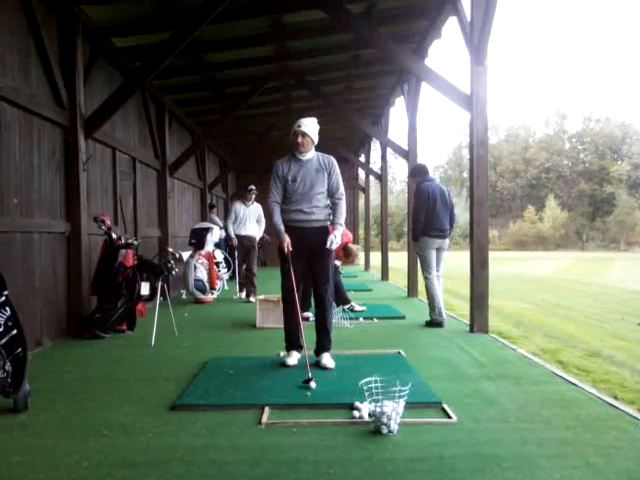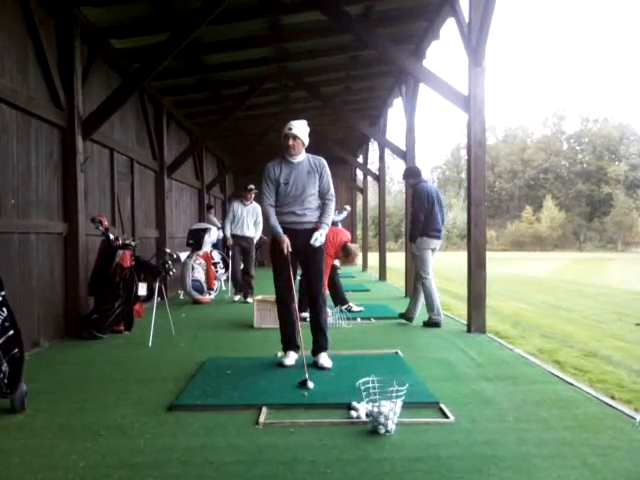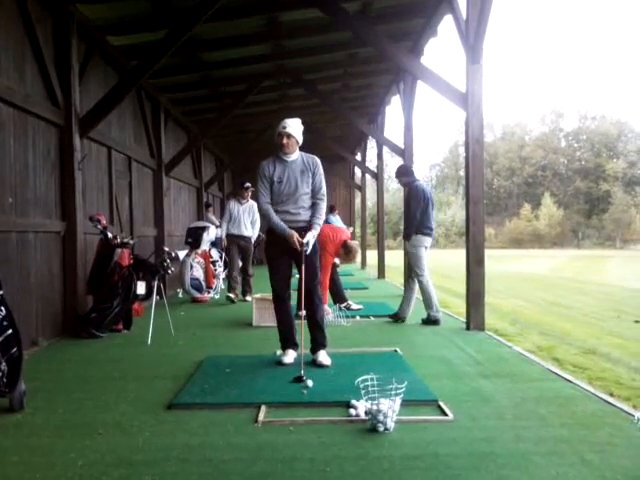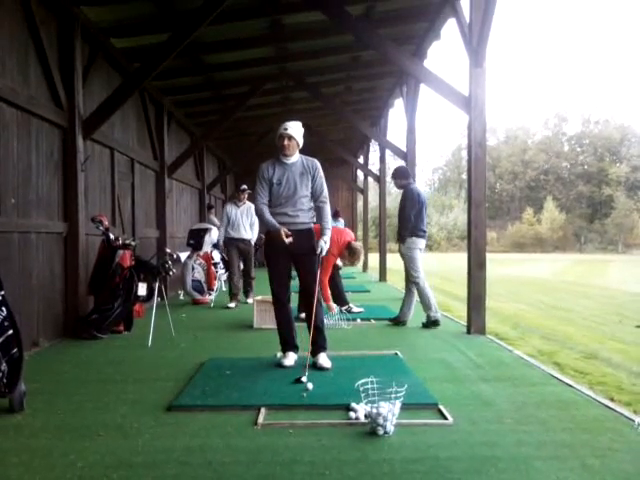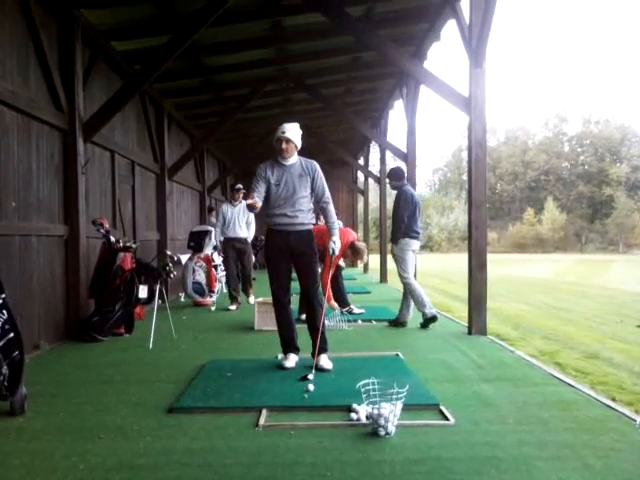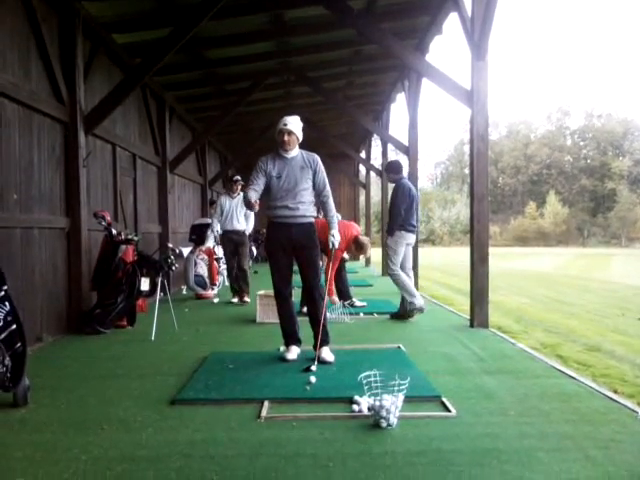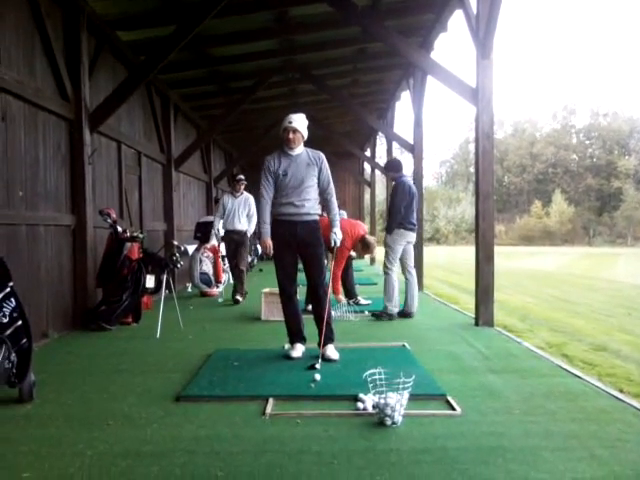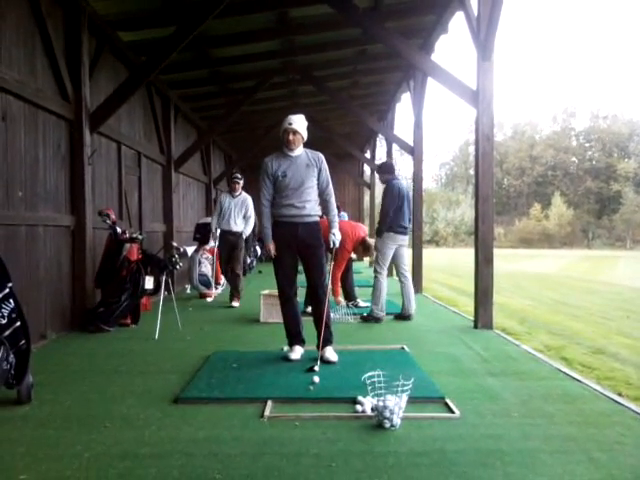
dt=0.2s
person 1, frame 1
left shoulder: (328, 163)
right shoulder: (282, 166)
left elbow: (338, 198)
right elbow: (274, 201)
left wrist: (338, 228)
right wrist: (281, 233)
left hip: (320, 233)
right hip: (292, 234)
left knee: (323, 294)
right knee: (290, 293)
left ankle: (323, 349)
right ankle: (293, 348)
person 1, frame 2
left shoulder: (319, 164)
right shoulder: (273, 168)
left elbow: (329, 199)
right elbow: (267, 205)
left wrist: (323, 228)
right wrist: (280, 235)
left hip: (311, 235)
right hip: (283, 237)
left knee: (316, 294)
right knee: (284, 295)
left ankle: (320, 349)
right ankle: (290, 348)
person 1, frame 3
left shoulder: (312, 163)
right shoulder: (267, 166)
left elbow: (320, 199)
right elbow: (263, 204)
left wrist: (314, 230)
right wrist: (286, 231)
left hip: (306, 233)
right hip: (277, 235)
left knee: (312, 291)
right knee: (280, 293)
left ankle: (319, 347)
right ankle: (289, 346)
person 1, frame 4
left shoulder: (312, 165)
right shoulder: (266, 168)
left elbow: (322, 201)
right elbow: (261, 203)
left wrist: (326, 233)
right wrist: (276, 228)
left hip: (304, 235)
right hip: (276, 237)
left knee: (311, 293)
right knee: (280, 295)
left ankle: (319, 350)
right ankle: (289, 349)
person 1, frame 5
left shoulder: (311, 167)
right shoulder: (265, 170)
left elbow: (324, 201)
right elbow: (255, 196)
left wrist: (334, 233)
right wrist: (253, 203)
left hip: (303, 236)
right hip: (276, 238)
left knee: (312, 294)
right knee: (280, 297)
left ankle: (320, 351)
right ankle: (290, 350)
person 1, frame 6
left shoulder: (312, 160)
right shoulder: (266, 163)
left elbow: (325, 195)
right elbow: (253, 190)
left wrist: (333, 227)
right wrist: (250, 200)
left hip: (305, 229)
right hip: (277, 230)
left knee: (314, 287)
right knee: (282, 289)
left ankle: (322, 343)
right ankle: (292, 343)
person 1, frame 7
left shoulder: (317, 158)
right shoulder: (272, 161)
left elbow: (328, 193)
right elbow: (265, 198)
left wrist: (335, 225)
right wrist: (265, 233)
left hip: (310, 226)
right hip: (282, 228)
left knee: (318, 286)
right knee: (287, 287)
left ankle: (327, 341)
right ankle: (297, 340)
person 1, frame 8
left shoulder: (316, 159)
right shoulder: (271, 163)
left elbow: (327, 195)
right elbow: (265, 201)
left wrist: (334, 226)
right wrist: (267, 237)
left hip: (310, 228)
right hip: (283, 230)
left knee: (318, 287)
right knee: (286, 289)
left ankle: (325, 345)
right ankle: (296, 342)
person 2, frame 1
left shoulder: (422, 189)
right shoulder: (443, 189)
left elbow: (418, 216)
right elbow: (452, 215)
left wrist: (415, 237)
right wrist: (447, 233)
left hip: (427, 238)
right hip: (443, 238)
left knee: (430, 277)
right knee: (437, 276)
left ankle: (437, 317)
right ankle: (437, 314)
person 2, frame 2
left shoulder: (420, 189)
right shoulder: (434, 189)
left elbow: (417, 217)
right elbow: (441, 215)
left wrist: (412, 238)
left hip: (423, 238)
right hip: (436, 237)
left knee: (426, 278)
right knee: (420, 276)
left ankle: (435, 317)
right ankle: (411, 312)
person 2, frame 3
left shoulder: (414, 188)
right shoulder: (423, 188)
left elbow: (413, 215)
left wrist: (407, 236)
left hip: (416, 237)
right hip: (425, 235)
left knee: (421, 276)
right knee: (411, 276)
left ankle: (434, 315)
right ankle: (402, 312)
person 2, frame 4
left shoulder: (409, 192)
right shoulder: (417, 191)
left elbow: (407, 218)
left wrist: (401, 238)
left hip: (411, 239)
right hip: (418, 238)
left knee: (417, 278)
right knee: (411, 279)
left ankle: (433, 316)
right ankle: (403, 316)
person 2, frame 5
left shoulder: (403, 193)
right shoulder: (411, 192)
left elbow: (401, 219)
left wrist: (394, 239)
left hip: (404, 240)
right hip: (413, 240)
left knee: (406, 279)
right knee: (408, 279)
left ankle: (428, 312)
right ankle: (403, 317)
person 2, frame 6
left shoulder: (401, 186)
right shoulder: (409, 186)
left elbow: (398, 212)
left wrist: (390, 231)
left hip: (400, 232)
right hip: (409, 233)
left knee: (393, 270)
right knee: (406, 271)
left ankle: (416, 302)
right ankle: (406, 308)
person 2, frame 7
left shoulder: (401, 184)
right shoulder: (410, 184)
left elbow: (397, 210)
left wrist: (389, 229)
left hip: (399, 231)
right hip: (410, 231)
left knee: (390, 269)
right knee: (409, 270)
left ankle: (390, 309)
right ankle: (409, 308)
person 2, frame 8
left shoulder: (391, 187)
right shoulder: (403, 187)
left elbow: (387, 213)
right elbow: (409, 212)
left wrist: (379, 232)
right wrist: (405, 229)
left hip: (390, 234)
right hip: (403, 235)
left knee: (380, 273)
right knee: (403, 272)
left ankle: (377, 313)
right ankle: (408, 310)
person 3, frame 1
left shoulder: (257, 207)
right shoulder: (236, 205)
left elbow: (262, 223)
right elbow: (230, 222)
left wrist: (257, 236)
right wrist: (232, 236)
left hip: (251, 239)
right hip: (238, 238)
left knee: (251, 267)
right knee: (239, 265)
left ankle: (251, 293)
right ankle: (242, 287)
person 3, frame 2
left shoulder: (256, 207)
right shoulder: (234, 205)
left elbow: (259, 225)
right elbow: (228, 221)
left wrist: (255, 239)
right wrist: (228, 236)
left hip: (249, 240)
right hip: (235, 238)
left knee: (249, 269)
right knee: (235, 266)
left ankle: (248, 294)
right ankle: (238, 290)
person 3, frame 3
left shoulder: (253, 205)
right shoulder: (231, 203)
left elbow: (256, 223)
right elbow: (225, 221)
left wrist: (252, 238)
right wrist: (223, 236)
left hip: (247, 239)
right hip: (232, 238)
left knee: (247, 268)
right knee: (233, 265)
left ankle: (247, 293)
right ankle: (232, 292)
person 3, frame 4
left shoulder: (251, 207)
right shoulder: (228, 207)
left elbow: (255, 225)
right elbow: (223, 225)
left wrist: (252, 240)
right wrist: (221, 242)
left hip: (247, 241)
right hip: (232, 241)
left knee: (248, 270)
right knee: (233, 270)
left ankle: (248, 294)
right ankle: (234, 298)
person 3, frame 5
left shoulder: (246, 207)
right shoulder: (224, 207)
left elbow: (251, 224)
right elbow: (219, 225)
left wrist: (248, 239)
right wrist: (219, 242)
left hip: (243, 241)
right hip: (228, 242)
left knee: (247, 270)
right knee: (231, 272)
left ankle: (248, 291)
right ankle: (234, 300)
person 3, frame 6
left shoulder: (245, 199)
right shoulder: (222, 199)
left elbow: (250, 217)
right elbow: (216, 217)
left wrist: (247, 232)
left hip: (241, 234)
right hip: (227, 235)
left knee: (242, 265)
right knee: (231, 266)
left ankle: (244, 294)
right ankle: (236, 293)
person 3, frame 7
left shoulder: (249, 198)
right shoulder: (225, 198)
left elbow: (253, 217)
right elbow: (218, 216)
left wrist: (248, 233)
left hip: (242, 234)
right hip: (229, 234)
left knee: (241, 264)
right knee: (233, 265)
left ankle: (238, 293)
right ankle: (241, 291)
person 3, frame 8
left shoulder: (246, 199)
right shoulder: (223, 197)
left elbow: (250, 219)
right elbow: (216, 215)
left wrist: (244, 235)
right wrist: (213, 231)
left hip: (238, 236)
right hip: (224, 234)
left knee: (236, 267)
right knee: (224, 265)
left ankle: (235, 297)
right ankle: (236, 290)
